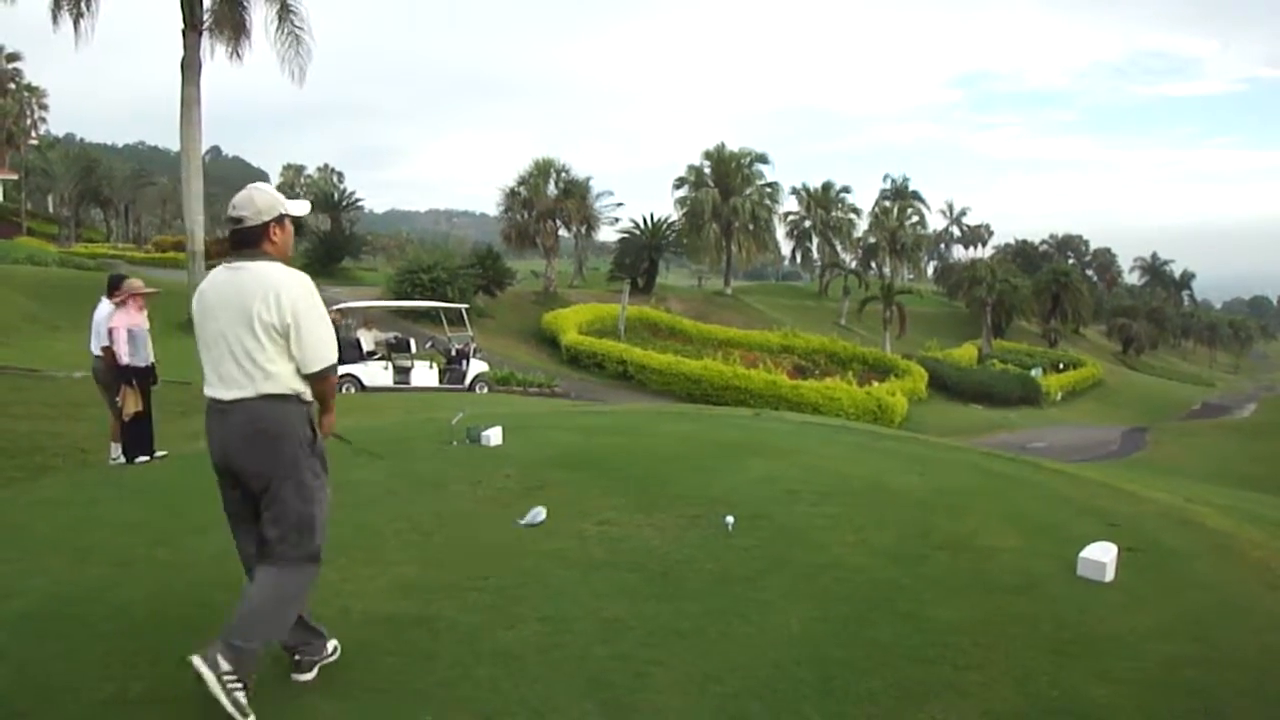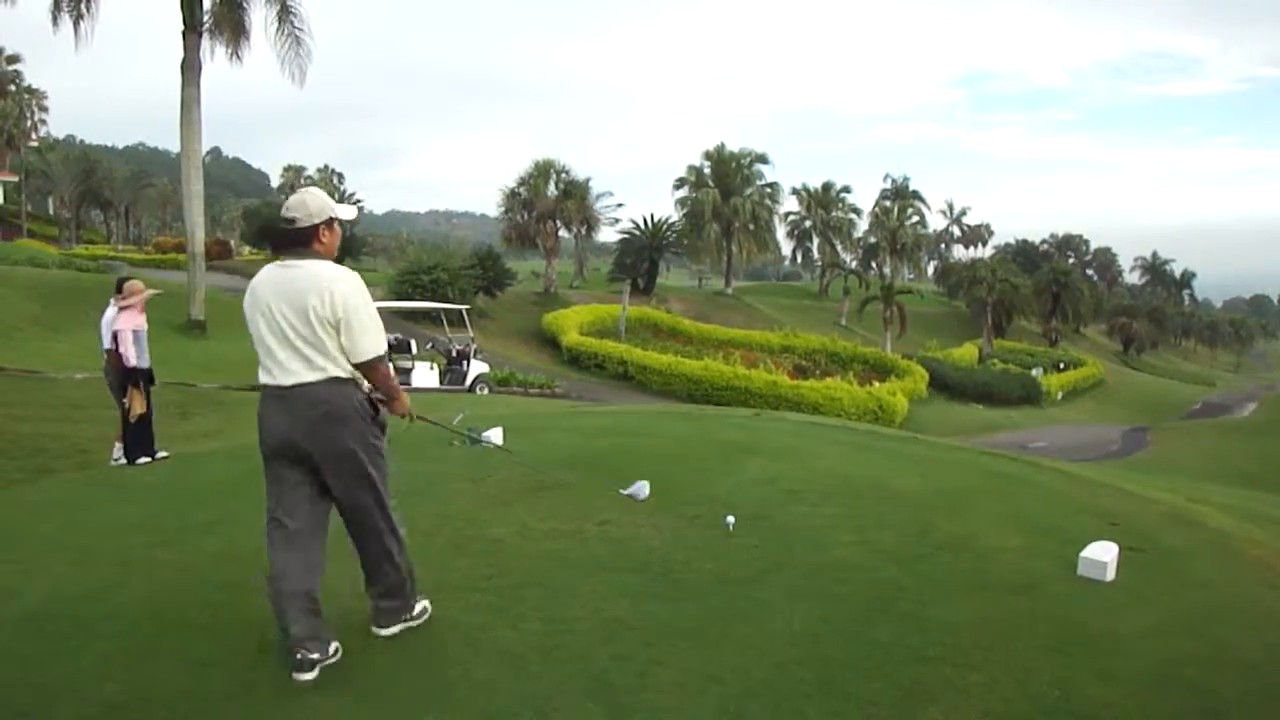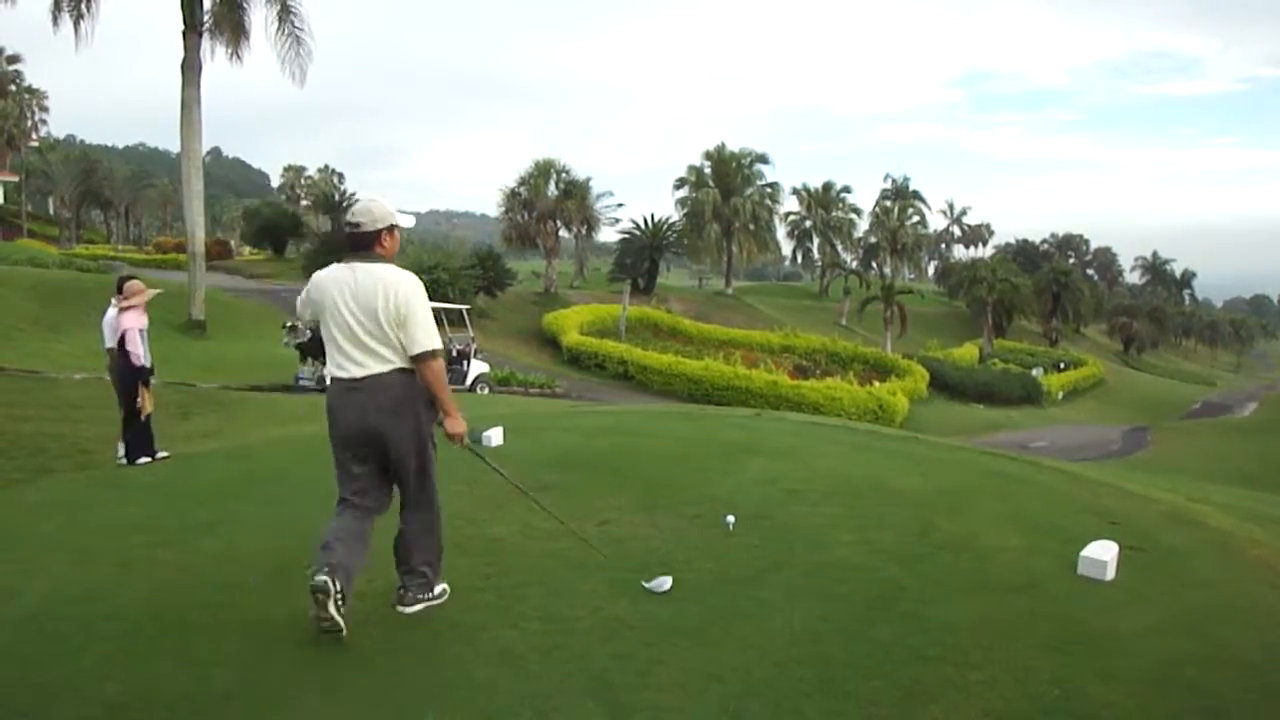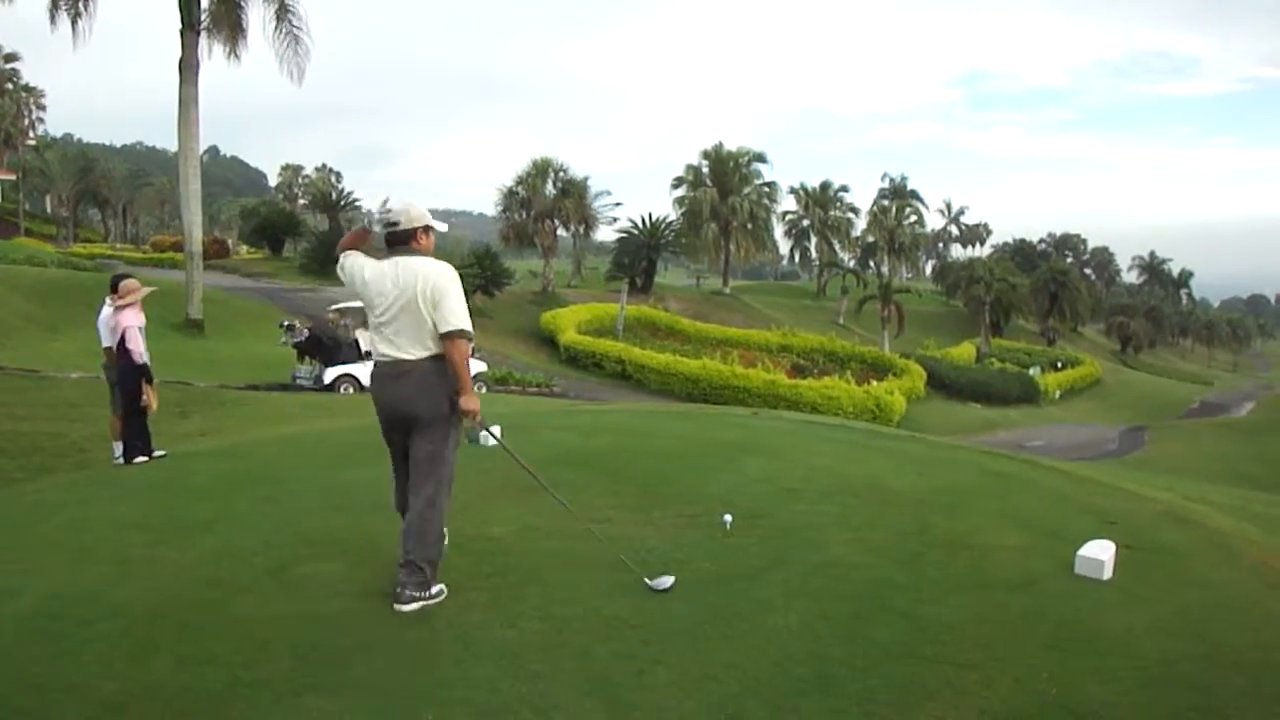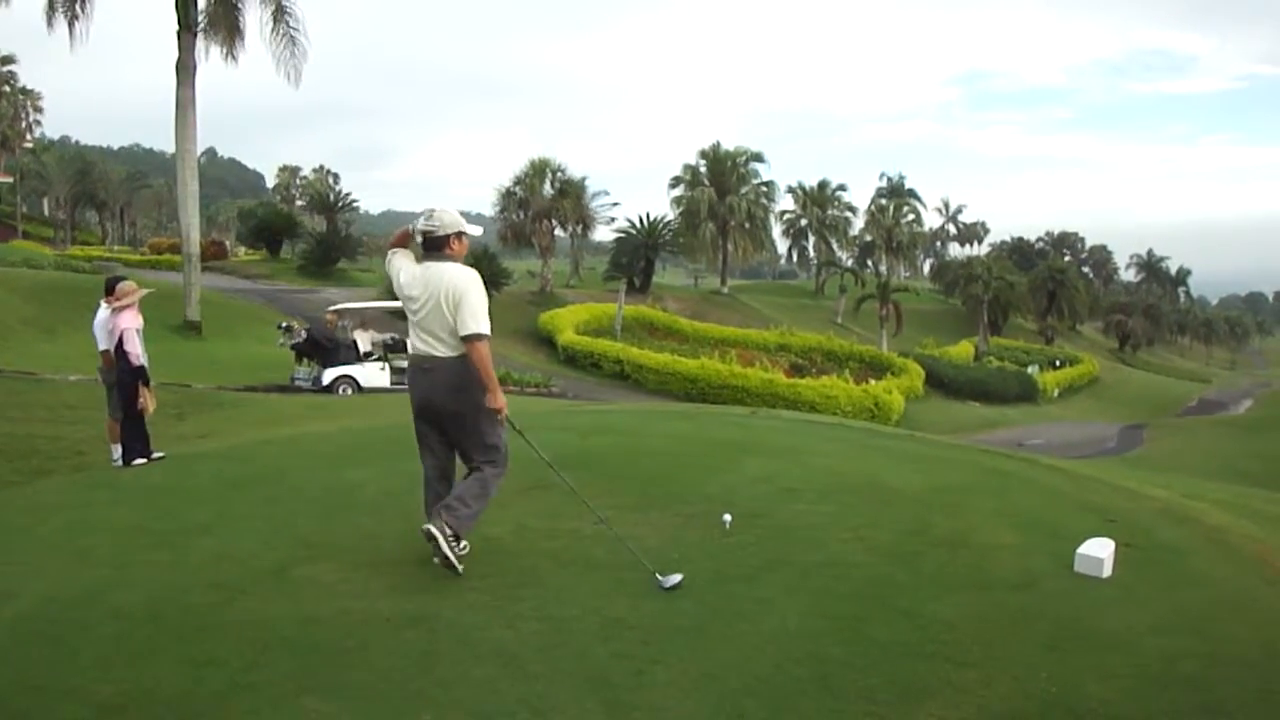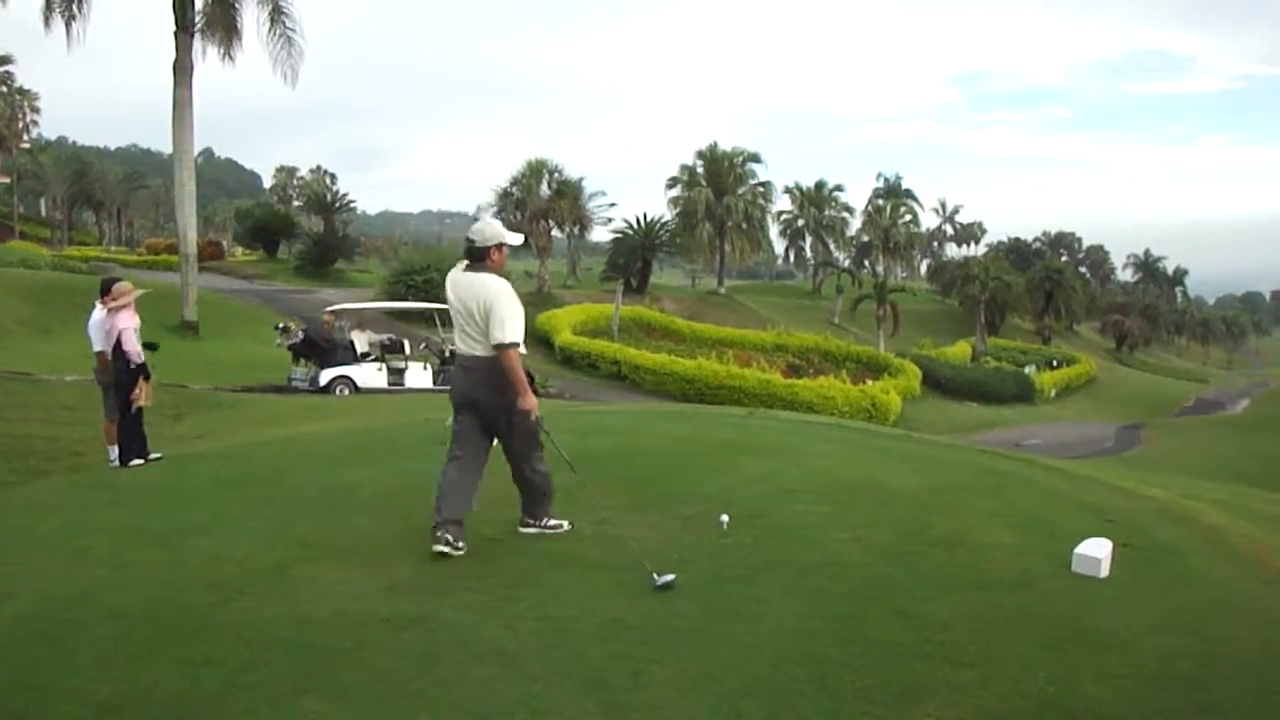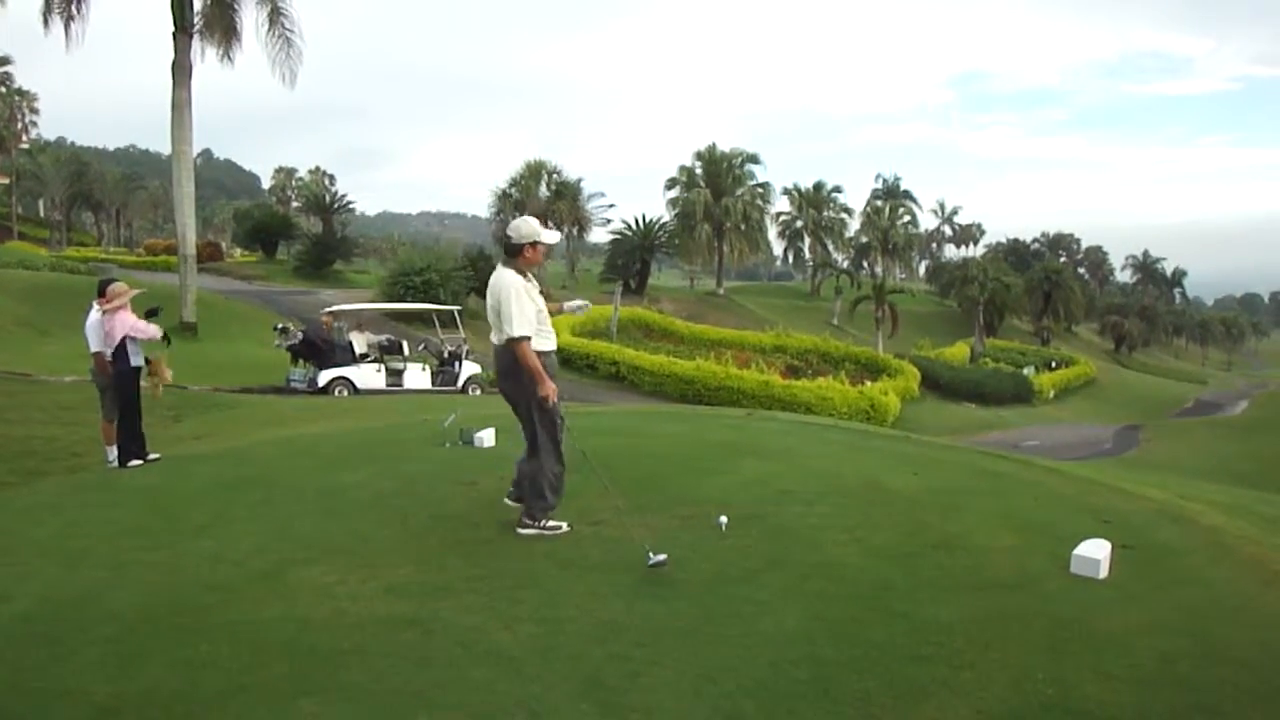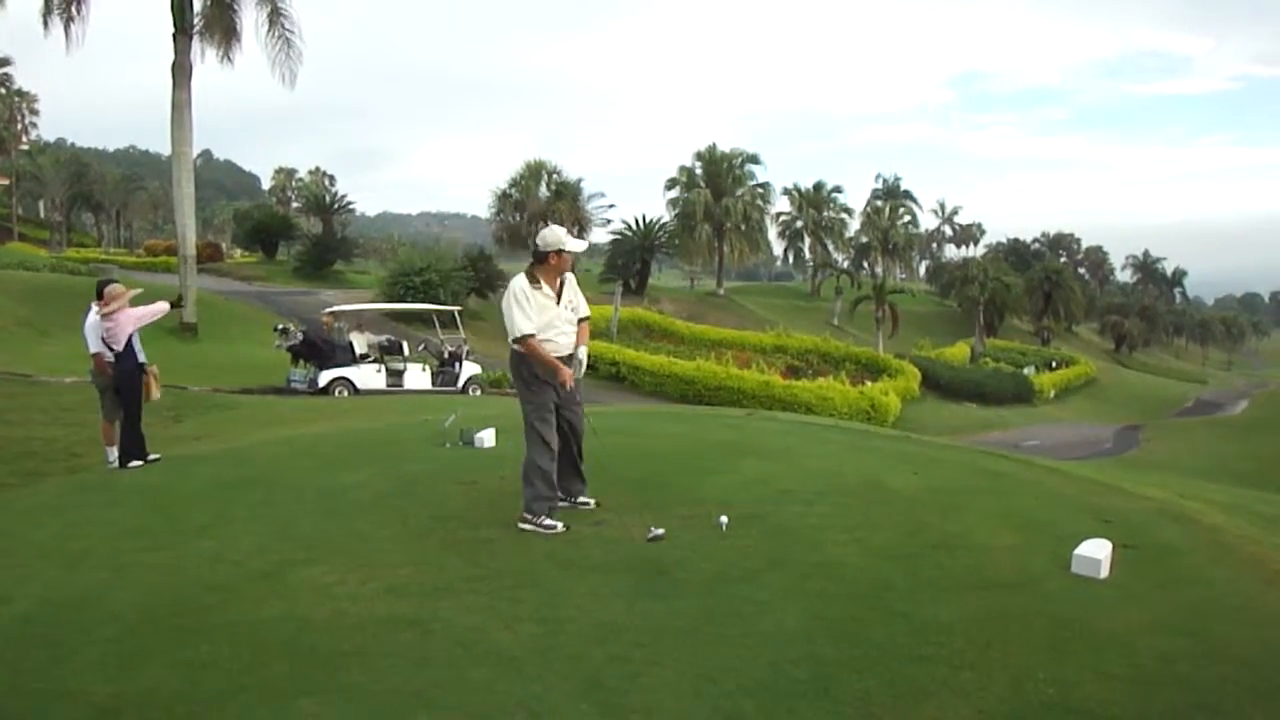
dt=0.3s
person 1, frame 1
left shoulder: (208, 288)
right shoulder: (291, 285)
right elbow: (321, 368)
right wrist: (325, 411)
left hip: (222, 424)
right hip: (277, 424)
left knee: (264, 547)
right knee: (295, 554)
left ankle: (305, 645)
right ankle: (229, 656)
person 1, frame 2
left shoulder: (258, 285)
right shoulder: (340, 281)
right elbow: (369, 358)
right wrist: (394, 397)
left hip: (277, 411)
right hip: (334, 409)
left knee: (291, 532)
right knee: (371, 515)
left ankle: (306, 645)
right ankle: (393, 608)
person 1, frame 3
left shoulder: (325, 282)
right shoulder: (403, 283)
left elbow: (303, 310)
right elbow: (427, 356)
right wrist: (450, 413)
left hip: (344, 400)
right hip: (397, 397)
left knee: (357, 502)
right knee: (417, 495)
left ankle: (332, 576)
right ankle: (417, 586)
person 1, frame 4
left shoulder: (371, 274)
right shoulder: (440, 273)
left elbow: (343, 254)
right elbow: (455, 336)
left wrist: (369, 225)
right wrist: (467, 391)
left hip: (387, 382)
right hip: (431, 383)
left knee: (407, 472)
right knee: (428, 483)
left ankle: (420, 546)
right ankle: (414, 583)
person 1, frame 5
left shoulder: (408, 275)
right shoulder: (465, 278)
left elbow: (396, 249)
right elbow: (474, 340)
left wrist: (415, 227)
right wrist: (494, 389)
left hip: (421, 377)
right hip: (460, 378)
left knee: (436, 464)
right knee: (488, 462)
left ankle: (441, 541)
right ankle: (446, 526)
person 1, frame 6
left shoulder: (455, 279)
right shoulder: (498, 289)
left elbow: (467, 261)
right elbow: (506, 346)
left wrist: (475, 234)
right wrist: (524, 392)
left hip: (464, 374)
right hip: (497, 377)
left knee: (464, 456)
right knee: (527, 452)
left ankle: (448, 530)
right ankle: (535, 515)
person 1, frame 7
left shoulder: (513, 275)
right shoulder: (512, 283)
right elbow: (517, 339)
left wrist: (562, 308)
right wrist: (542, 380)
left hip: (533, 367)
right hip: (525, 370)
left knee: (545, 434)
right knee: (546, 439)
left ankle: (521, 491)
right ankle: (534, 516)
person 1, frame 8
left shoulder: (568, 280)
right shoulder: (520, 289)
left elbow: (582, 317)
right elbow: (525, 338)
left wrist: (581, 349)
right wrist: (558, 367)
left hip: (565, 366)
right hip: (534, 369)
left knee: (573, 433)
right knee: (543, 440)
left ankle: (569, 492)
right ankle: (535, 511)
